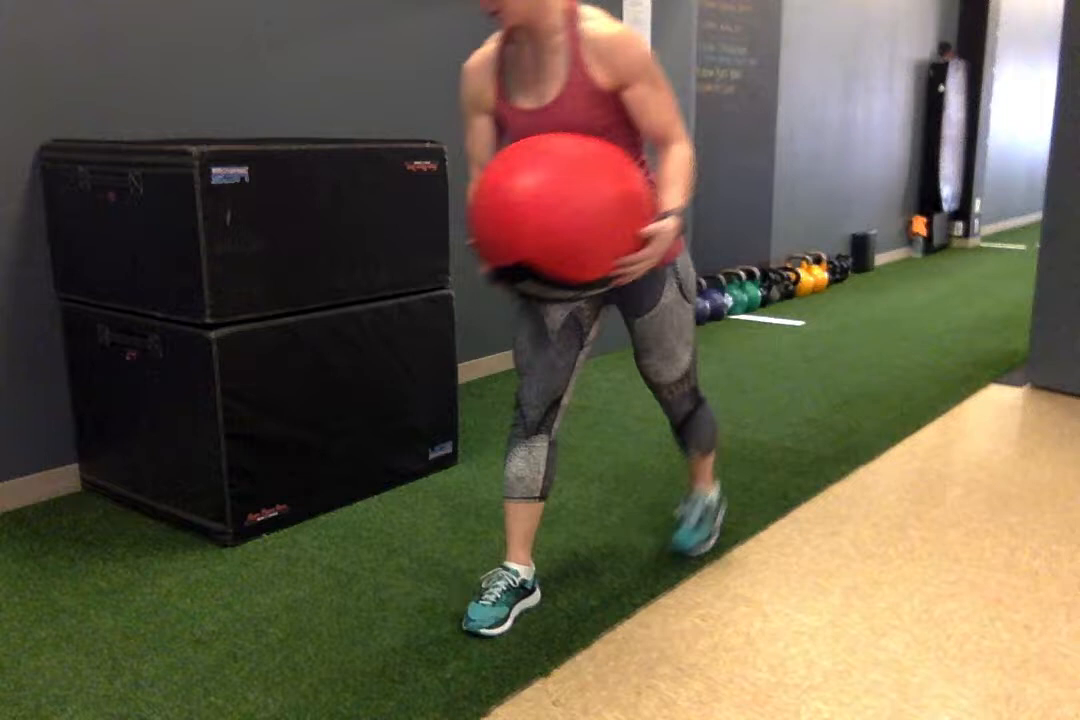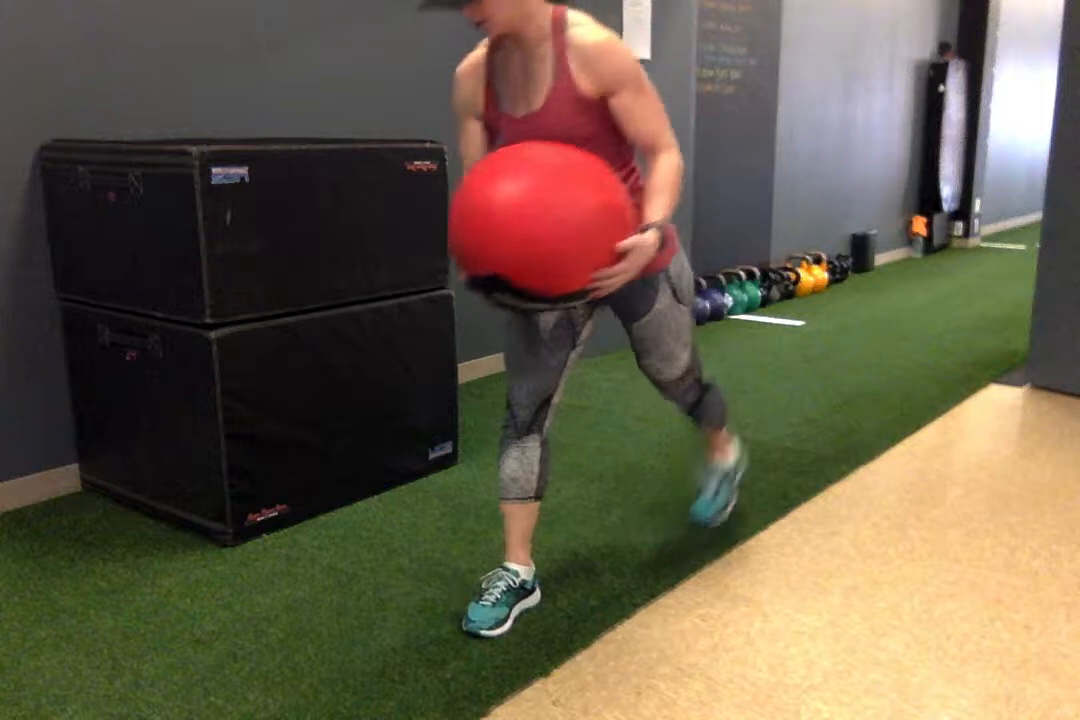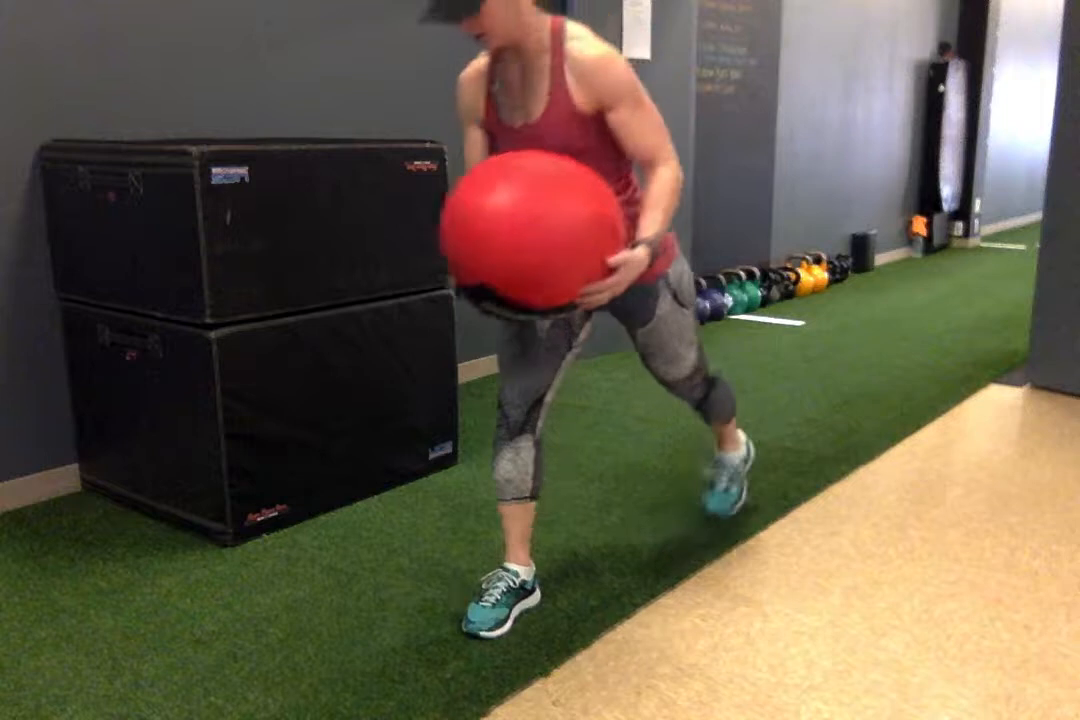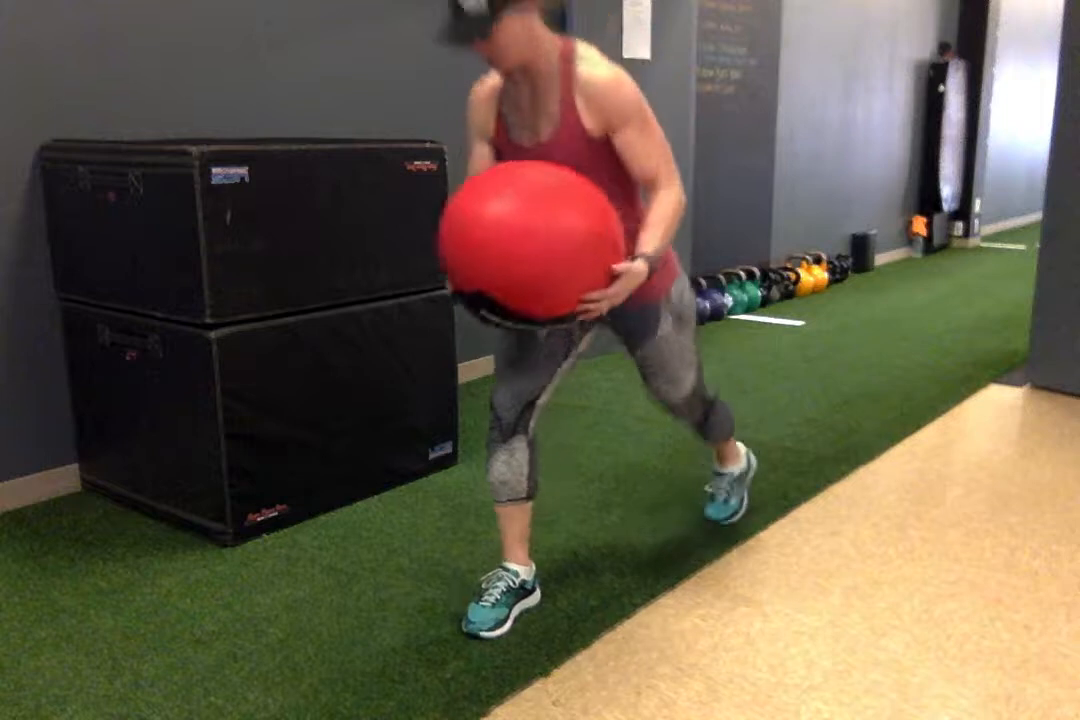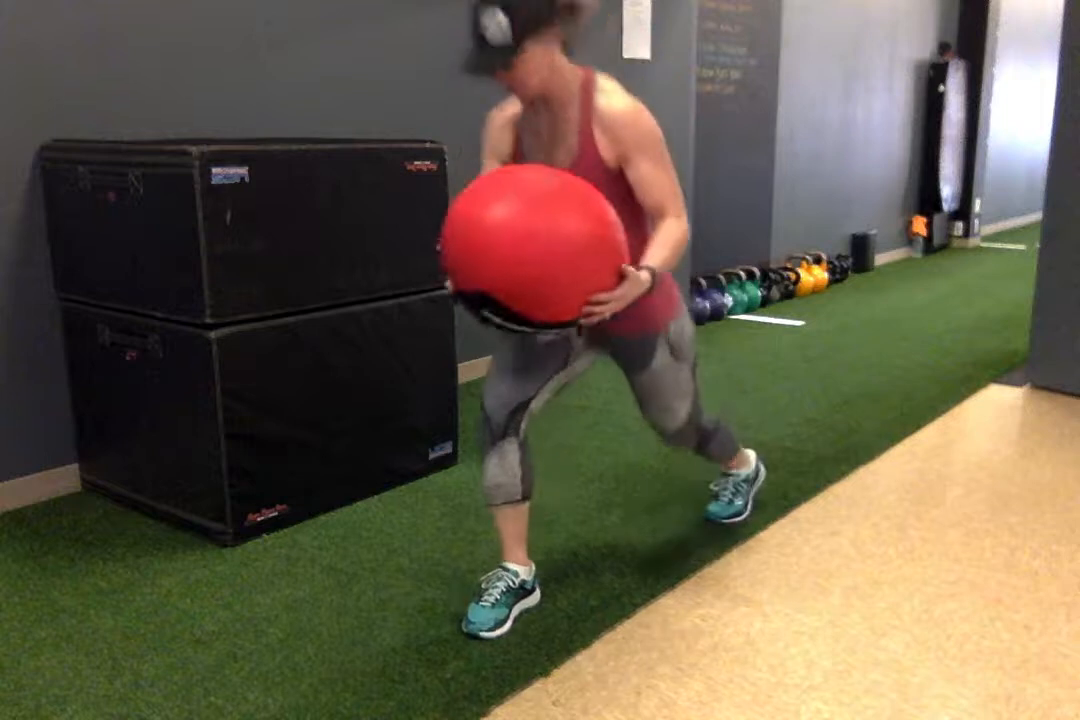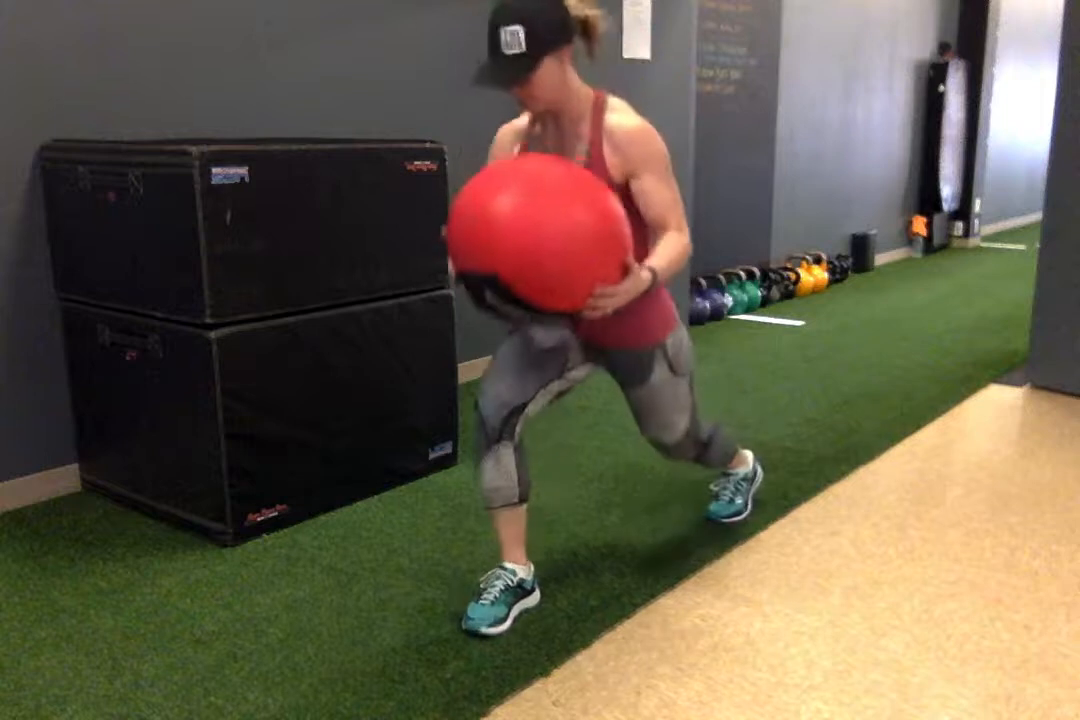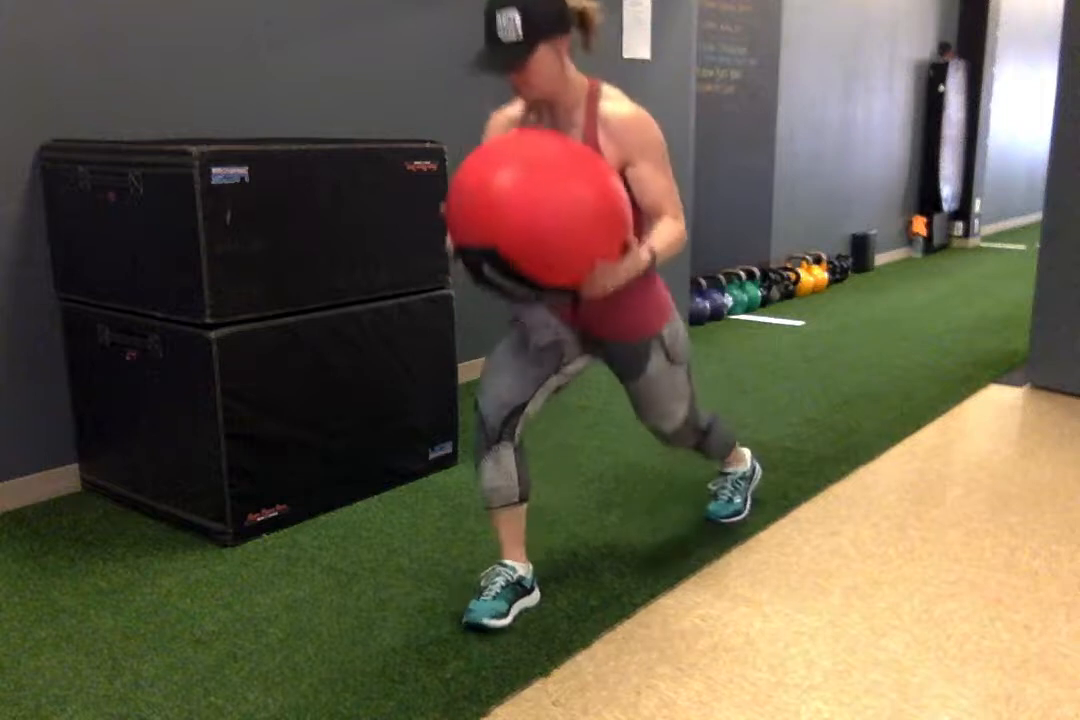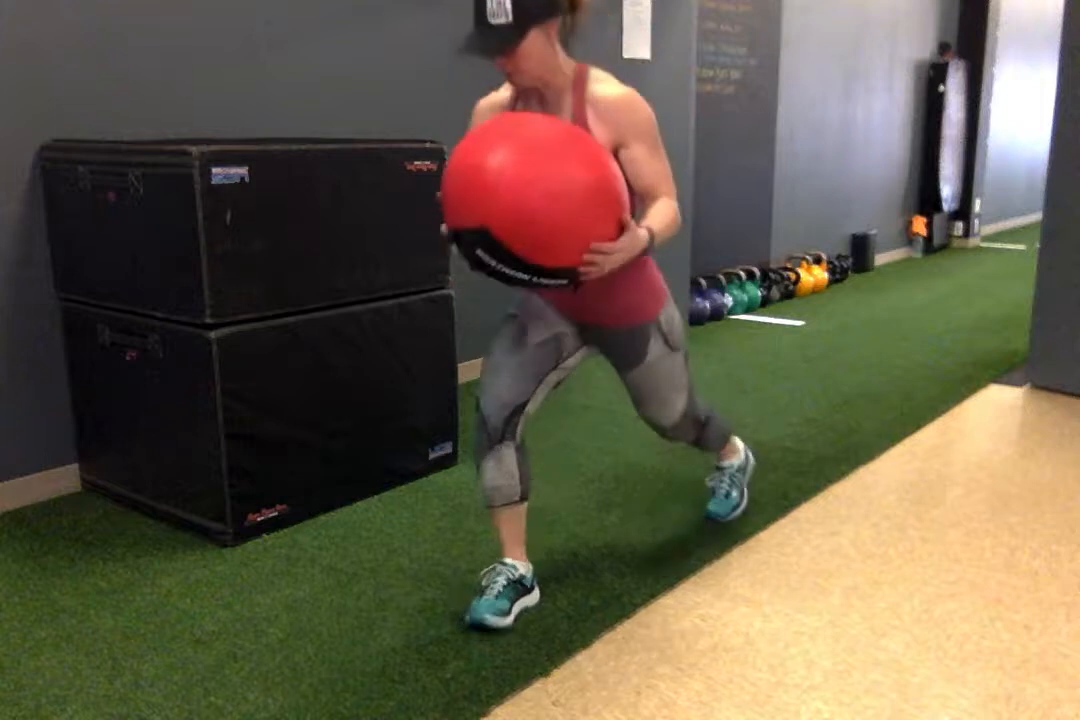
dt=0.1s
person 1, frame 1
right shoulder: (482, 72)
left elbow: (675, 143)
right elbow: (484, 182)
left wrist: (669, 220)
left hip: (643, 254)
left knee: (672, 383)
right knee: (536, 407)
left ankle: (704, 493)
right ankle: (517, 572)
person 1, frame 2
right shoulder: (473, 76)
left elbow: (664, 151)
left wrist: (651, 233)
left hip: (635, 257)
left knee: (675, 378)
right knee: (527, 408)
left ankle: (724, 452)
right ankle: (516, 572)
person 1, frame 3
left shoulder: (589, 63)
right shoulder: (474, 83)
left elbow: (664, 164)
left wrist: (641, 247)
left hip: (632, 262)
left knee: (683, 374)
right knee: (519, 408)
left ankle: (732, 446)
right ankle: (516, 573)
person 1, frame 4
left shoulder: (600, 84)
right shoulder: (486, 100)
left elbow: (667, 186)
left wrist: (642, 263)
left hip: (638, 277)
left knee: (681, 396)
right knee: (510, 410)
left ankle: (732, 460)
right ankle: (516, 572)
person 1, frame 5
left shoulder: (618, 117)
right shoulder: (502, 126)
left elbow: (673, 222)
left wrist: (641, 279)
left hip: (639, 311)
left knee: (677, 424)
right knee: (499, 412)
left ankle: (742, 468)
right ankle: (515, 575)
person 1, frame 6
left shoulder: (627, 134)
right shoulder: (511, 139)
left elbow: (676, 236)
left wrist: (644, 279)
left hip: (638, 323)
right hip: (557, 316)
left knee: (674, 437)
right knee: (494, 414)
left ankle: (740, 468)
right ankle: (514, 574)
person 1, frame 7
left shoulder: (623, 120)
right shoulder: (503, 126)
left elbow: (672, 222)
left wrist: (640, 259)
left hip: (633, 314)
right hip: (552, 309)
left knee: (673, 423)
right knee: (494, 415)
left ankle: (738, 466)
right ankle: (514, 572)
person 1, frame 8
left shoulder: (613, 103)
right shoulder: (490, 112)
left elbow: (666, 204)
left wrist: (637, 239)
left hip: (628, 303)
right hip: (548, 300)
left knee: (672, 418)
right knee: (494, 415)
left ankle: (733, 456)
right ankle: (514, 571)
